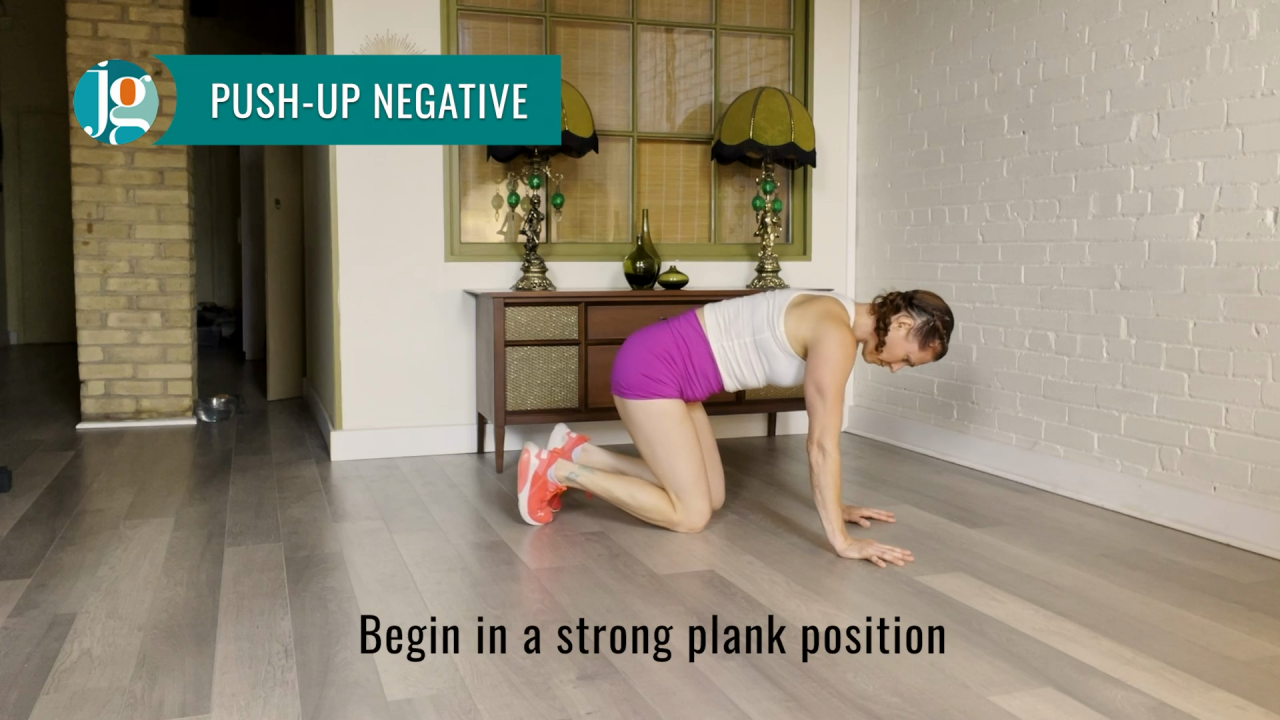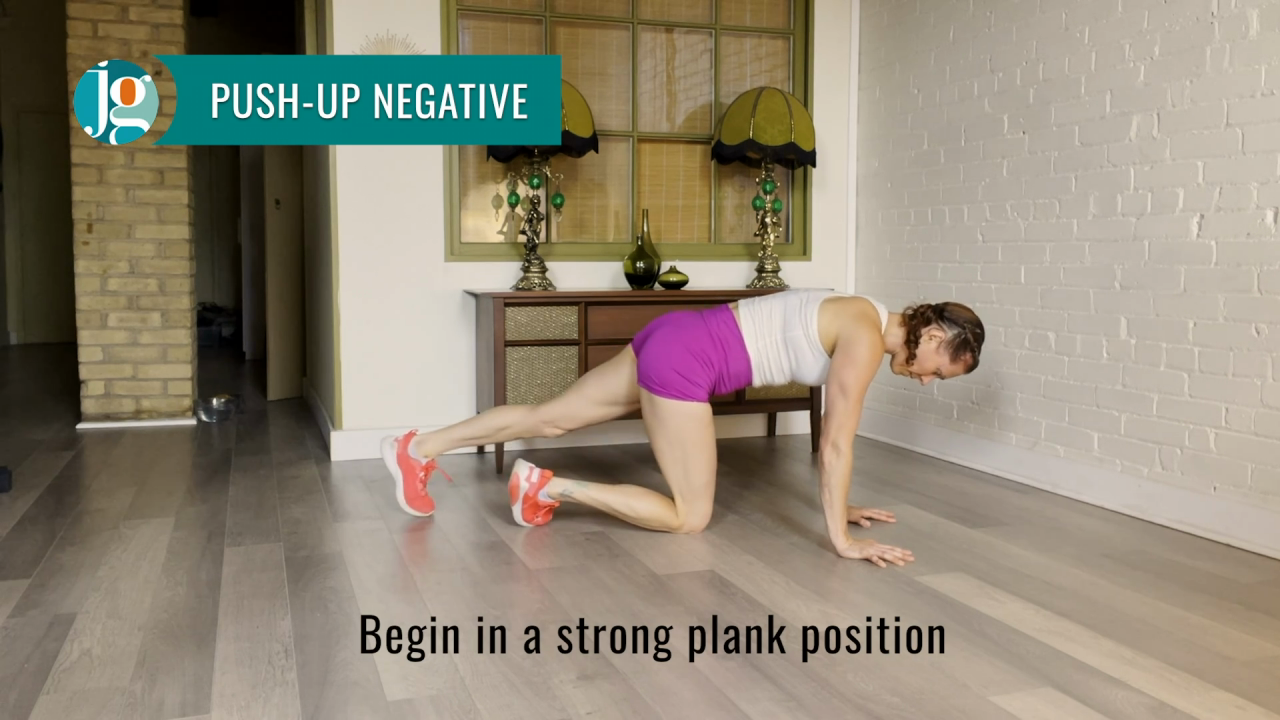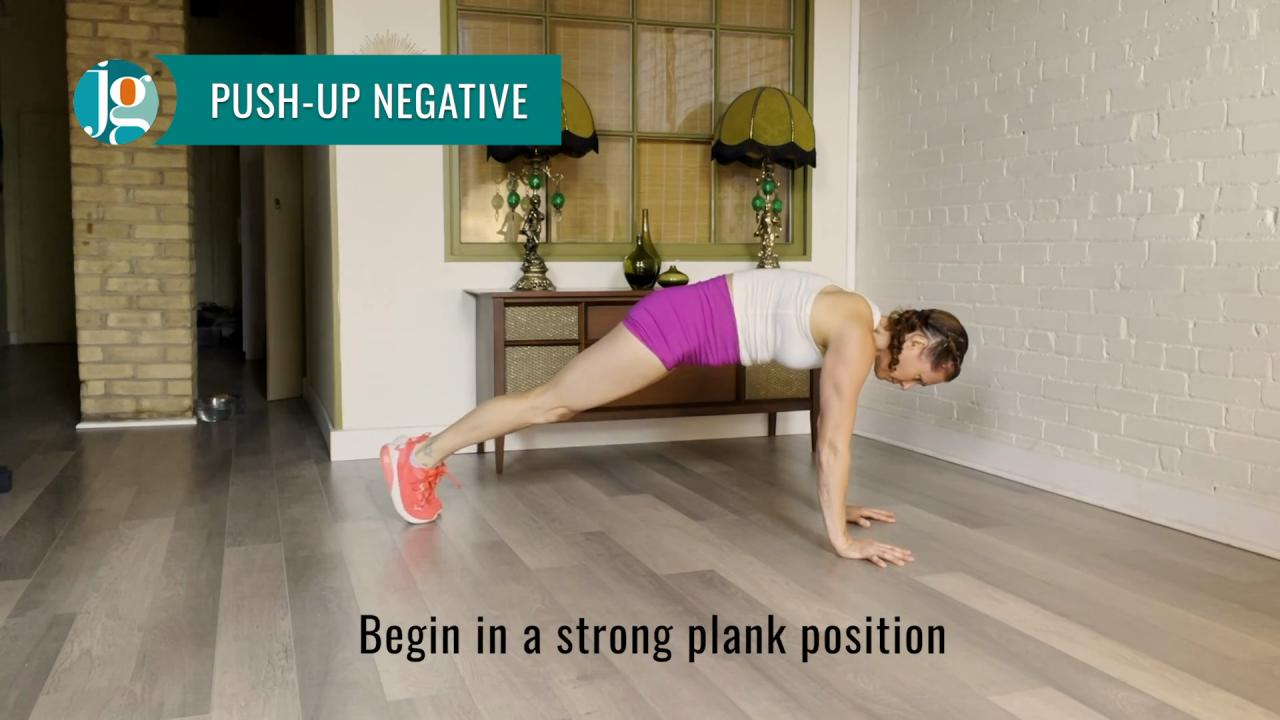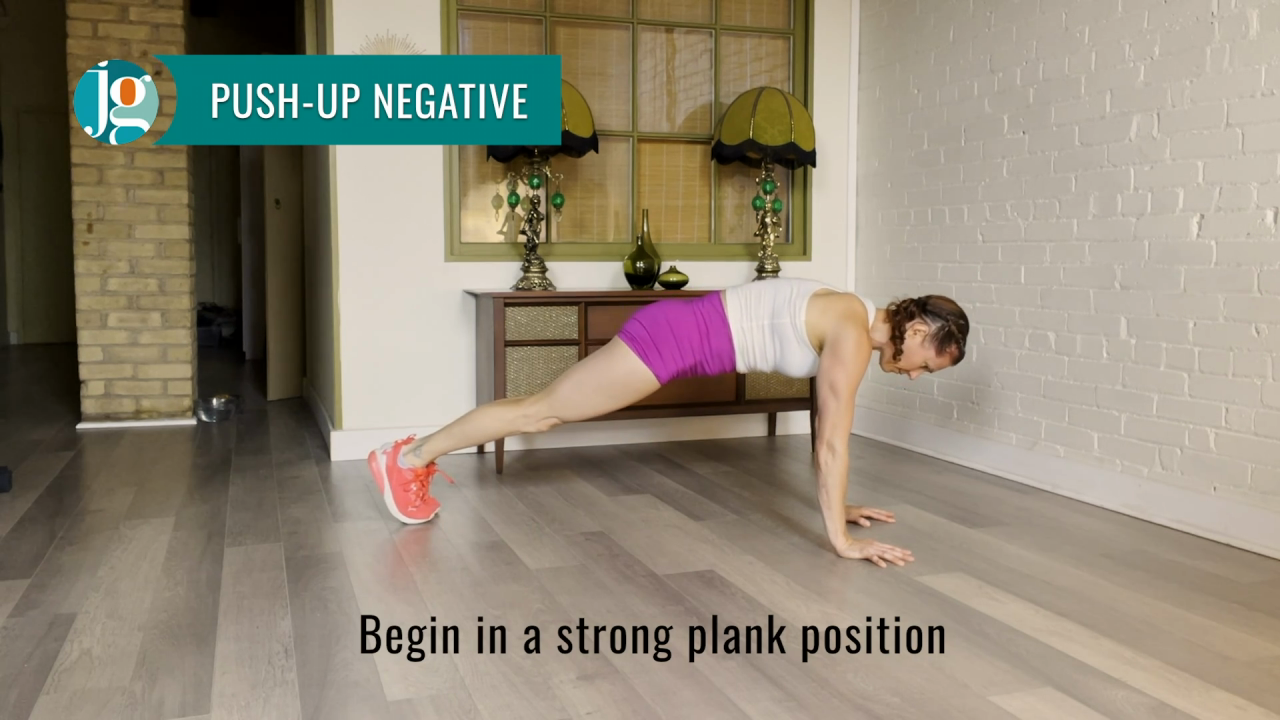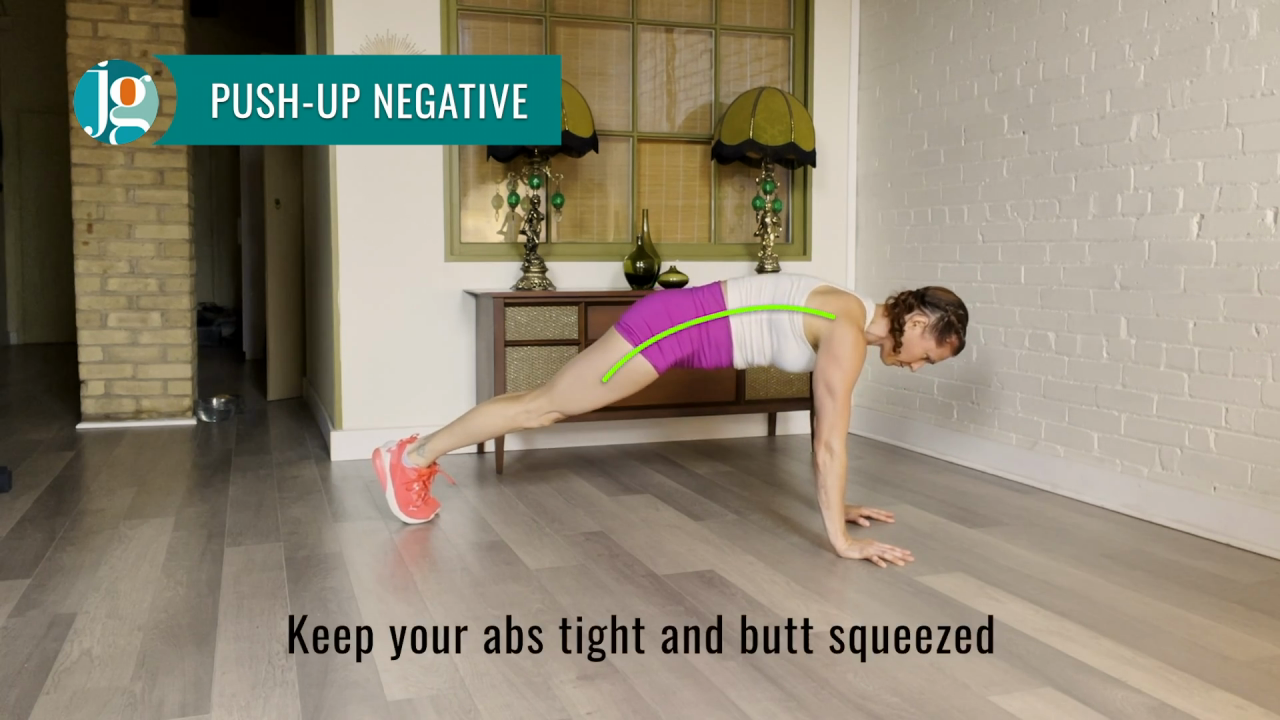
dt=1s
person 1, frame 1
left shoulder: (842, 325)
right shoulder: (836, 335)
left elbow: (826, 434)
right elbow: (823, 445)
left wrist: (837, 506)
right wrist: (841, 540)
left hip: (662, 365)
right hip: (649, 368)
left knee: (710, 497)
right knee: (691, 515)
left ankle: (577, 452)
right ankle: (557, 471)
person 1, frame 2
left shoulder: (859, 323)
right shoulder: (866, 336)
left elbow: (832, 433)
right elbow: (837, 443)
left wrist: (840, 506)
right wrist: (841, 538)
left hip: (672, 340)
right hip: (685, 361)
left knee: (548, 418)
right knee: (690, 518)
left ankle: (416, 449)
right ankle: (549, 487)
person 1, frame 3
left shoulder: (857, 325)
right shoulder: (857, 336)
left elbow: (827, 431)
right elbow: (833, 442)
left wrist: (839, 504)
right wrist: (840, 539)
left hip: (682, 319)
right hip: (677, 323)
left knee: (557, 404)
right knee: (548, 403)
left ankle: (429, 452)
right ankle: (419, 457)
person 1, frame 4
left shoulder: (851, 324)
right shoulder: (853, 333)
left elbow: (825, 431)
right elbow: (832, 441)
left wrist: (839, 505)
right wrist: (840, 538)
left hip: (683, 333)
right hip: (675, 336)
left knee: (547, 409)
right knee: (543, 410)
left ankle: (420, 454)
right ankle: (408, 457)
person 1, frame 5
left shoulder: (852, 320)
right shoulder: (848, 331)
left elbow: (826, 429)
right elbow: (830, 440)
left wrist: (838, 505)
right wrist: (840, 538)
left hip: (681, 323)
right hip: (672, 326)
left knee: (549, 405)
right knee: (545, 405)
left ankle: (423, 453)
right ankle: (413, 456)
